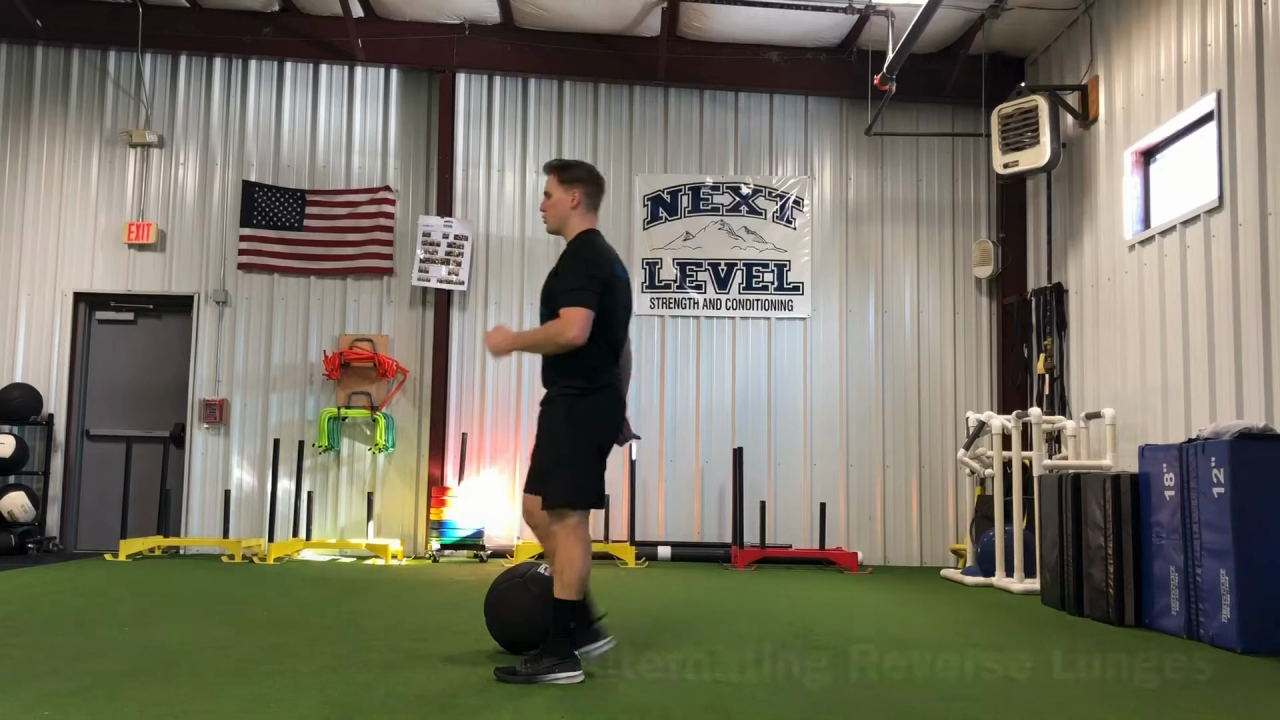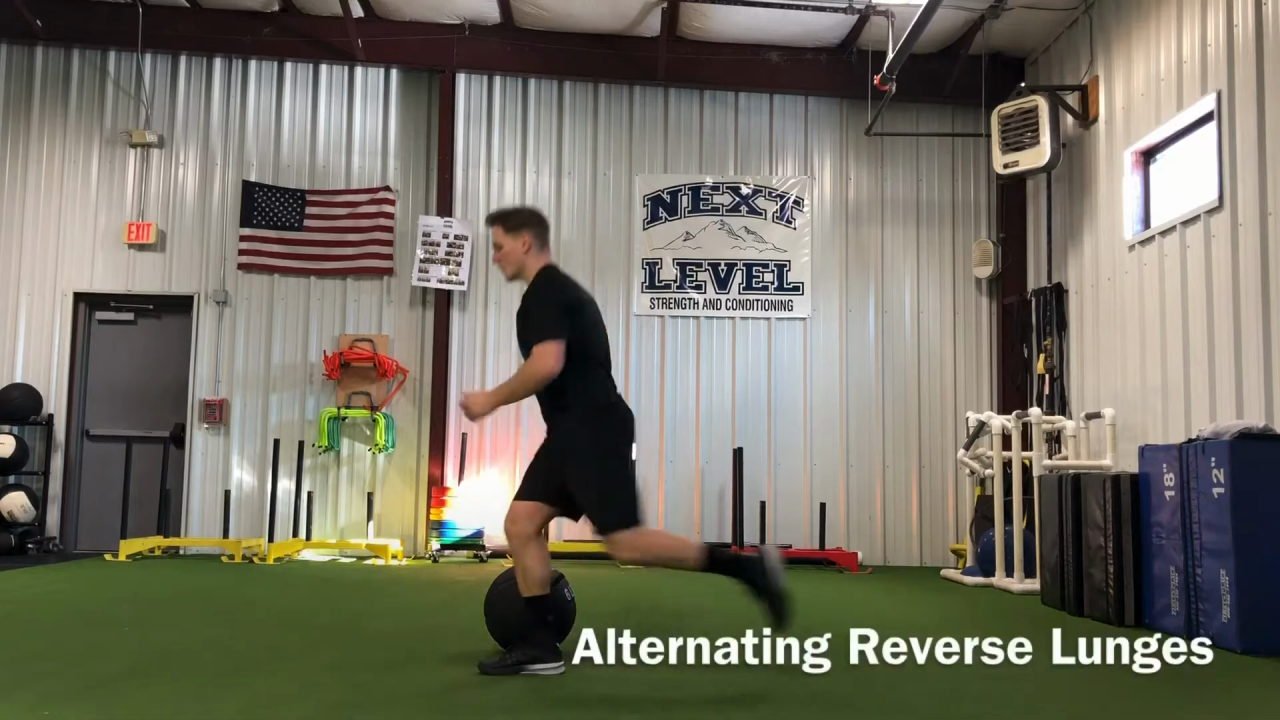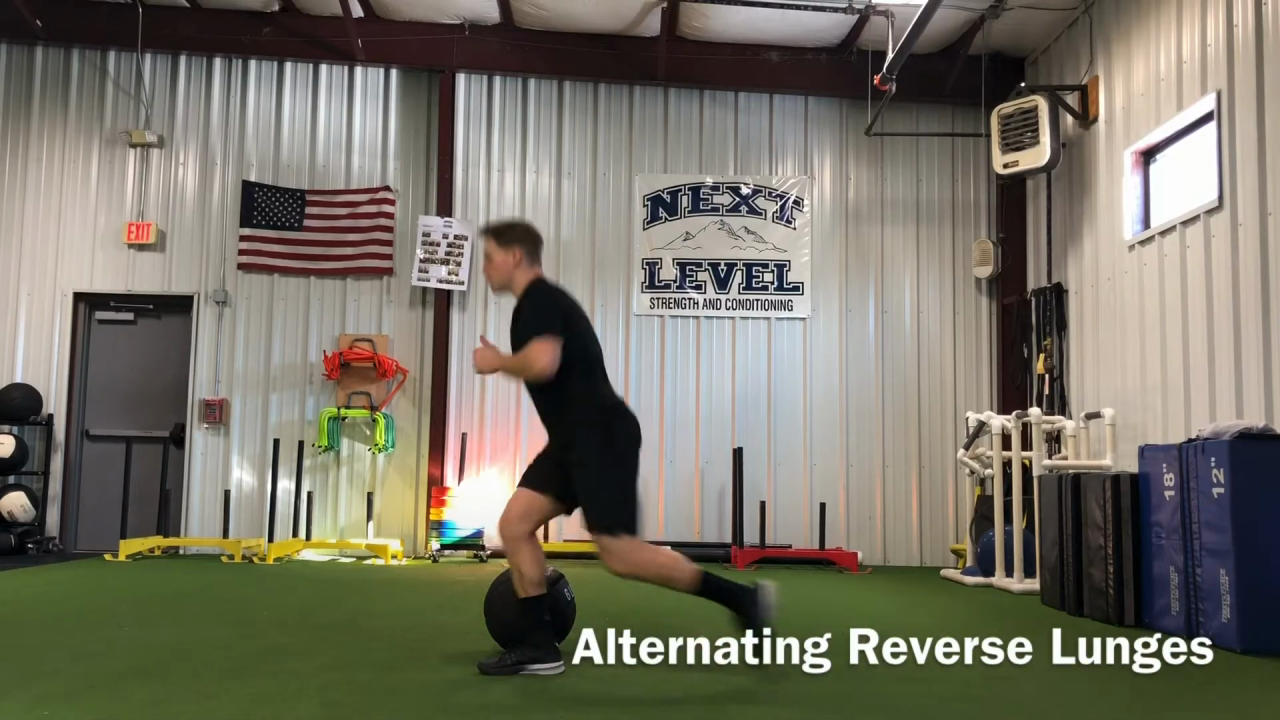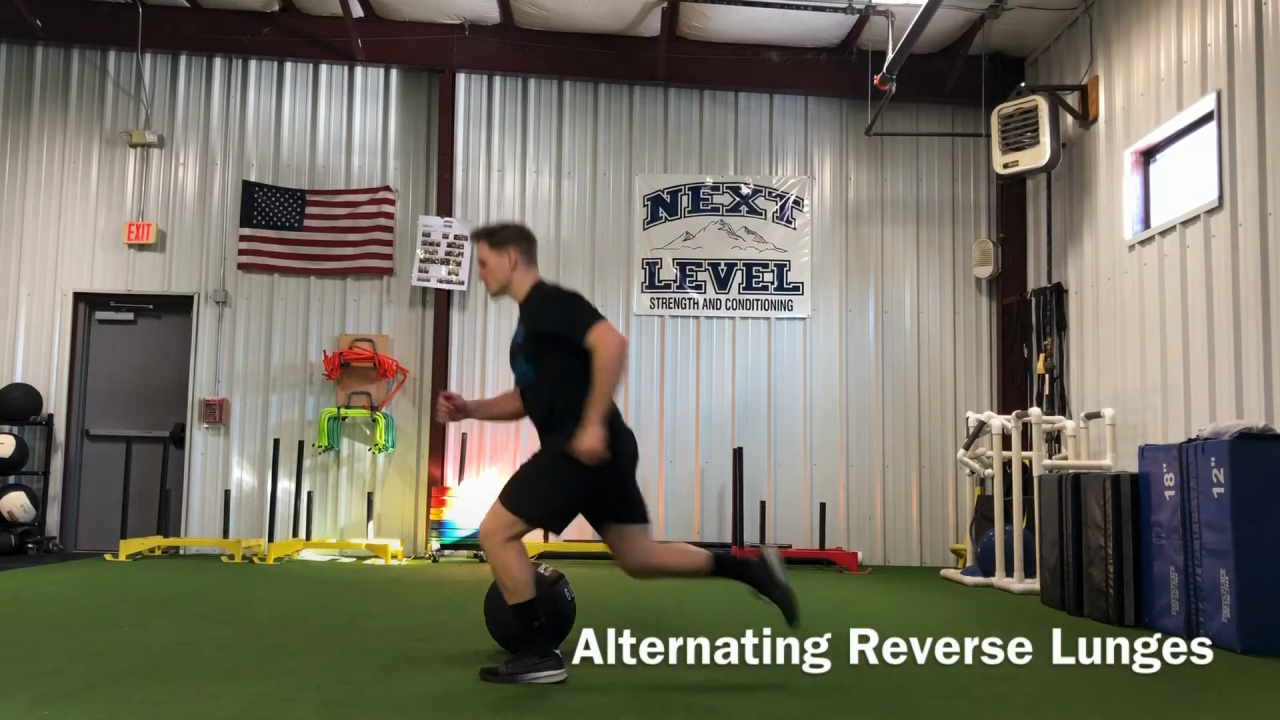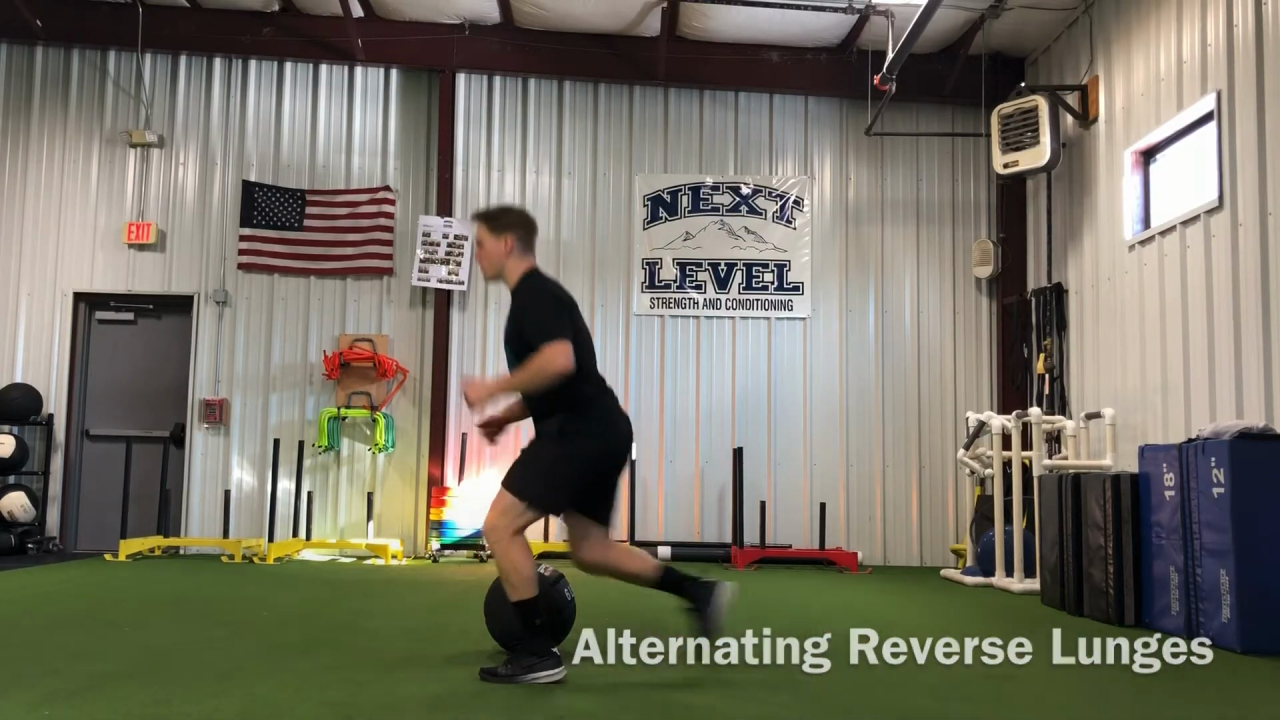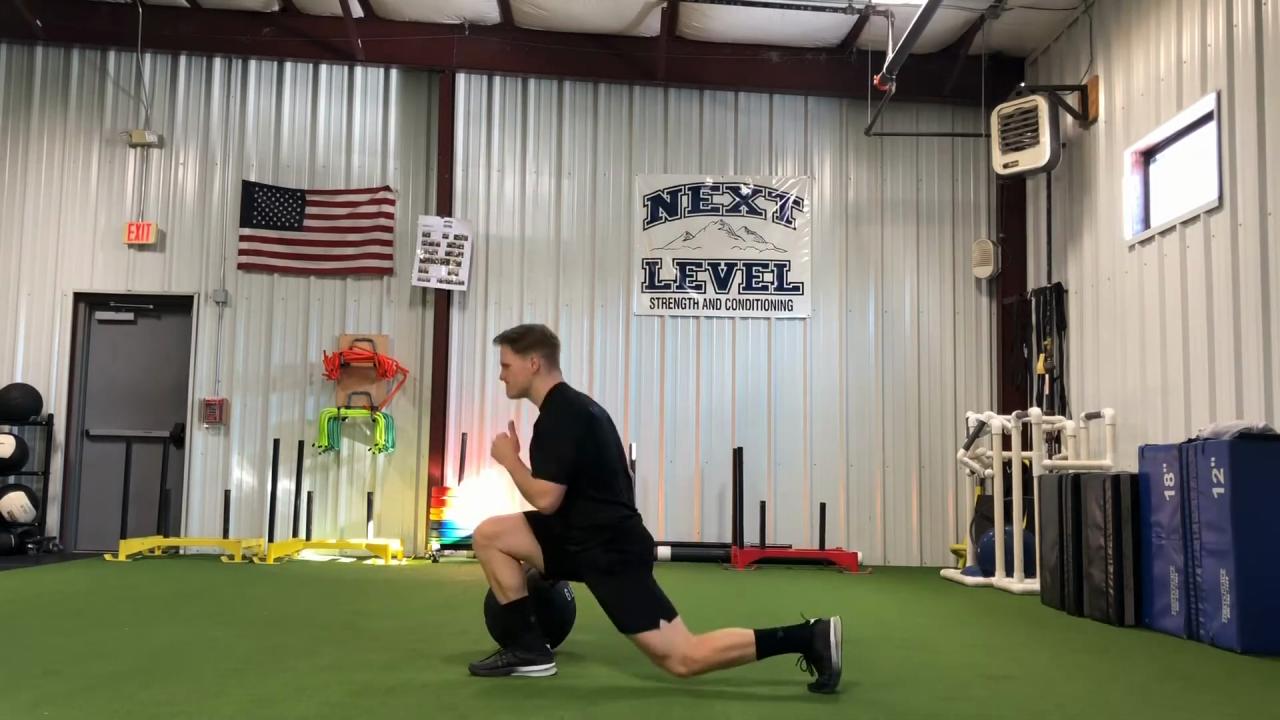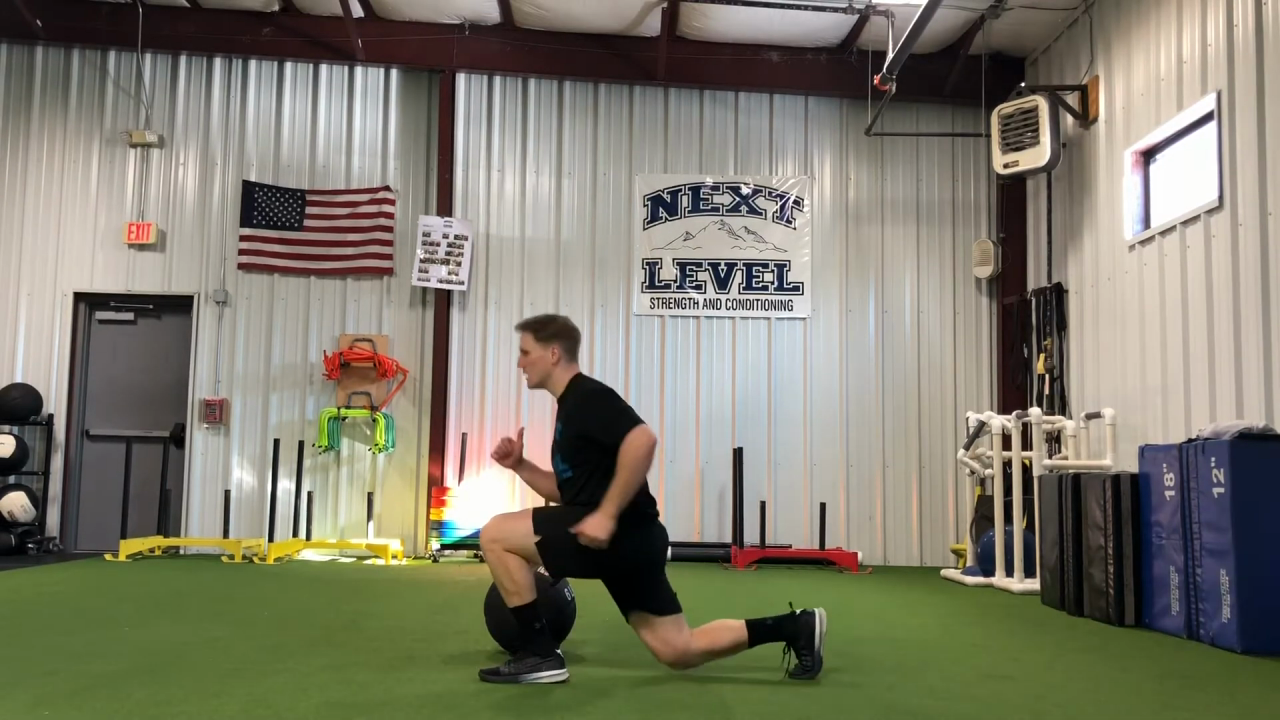
dt=0.7s
person 1, frame 1
left shoulder: (580, 256)
right shoulder: (605, 259)
left elbow: (572, 332)
right elbow: (619, 343)
left wrist: (513, 341)
right wrist: (619, 411)
left hip: (578, 406)
right hip: (593, 404)
left knee: (566, 523)
right knee: (539, 509)
left ankle: (561, 653)
right ankle: (580, 627)
person 1, frame 2
left shoulder: (543, 294)
right shoulder: (558, 290)
left elbow: (546, 364)
left wrist: (490, 400)
left hip: (593, 430)
right hip: (575, 431)
left knee: (627, 542)
right knee: (520, 524)
left ankle: (751, 570)
right ankle: (537, 644)
person 1, frame 3
left shoulder: (537, 303)
right shoulder: (544, 303)
left elbow: (542, 366)
left wrist: (497, 363)
left hip: (599, 438)
right hip: (576, 439)
left knee: (620, 554)
right knee: (514, 522)
left ankle: (743, 600)
right ankle: (538, 645)
person 1, frame 4
left shoulder: (550, 303)
right shoulder: (531, 317)
left elbow: (611, 343)
right elbow: (528, 397)
left wrist: (592, 424)
right wrist: (470, 409)
left hip: (582, 448)
right hip: (600, 452)
left knee: (495, 533)
right knee: (641, 556)
left ankle: (538, 652)
right ankle: (759, 572)
person 1, frame 5
left shoulder: (534, 297)
right shoulder: (538, 295)
left elbow: (562, 362)
left wrist: (496, 388)
right wrist: (507, 415)
left hip: (581, 435)
right hip: (601, 432)
left knee: (499, 528)
right knee: (588, 545)
left ankle: (536, 653)
right ankle: (699, 591)
person 1, frame 6
left shoulder: (559, 418)
right shoulder: (576, 408)
left elbow: (546, 498)
right elbow: (620, 472)
left wrist: (508, 457)
left hip: (609, 547)
right hip: (586, 536)
left knee: (682, 657)
right knee: (488, 537)
left ankle: (809, 638)
right ankle: (528, 646)
person 1, frame 7
left shoulder: (587, 397)
right shoulder: (574, 411)
left elbow: (642, 439)
right elbow: (567, 490)
left wrist: (607, 514)
right wrist: (519, 464)
left hip: (616, 531)
right hip: (624, 534)
left knee: (499, 538)
right knee: (677, 649)
left ankle: (538, 655)
right ankle: (798, 627)
